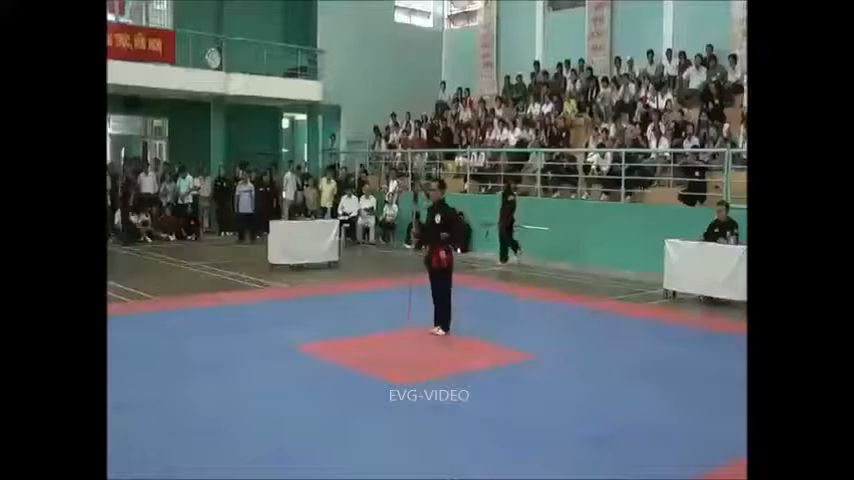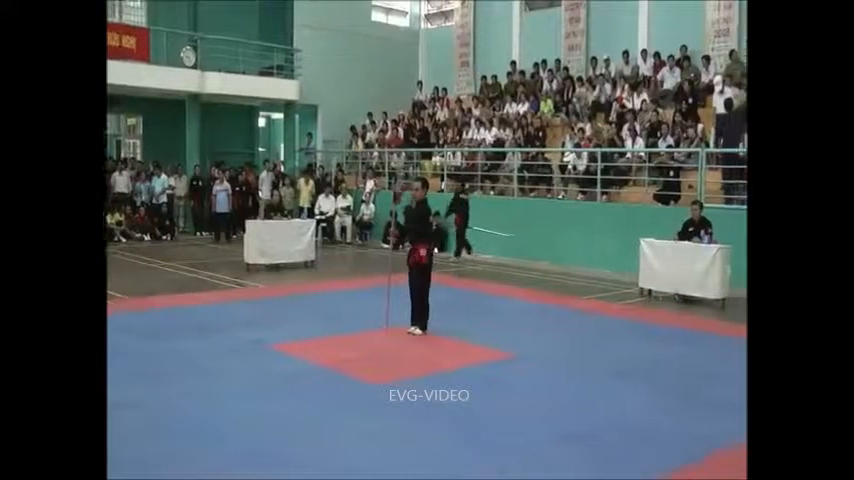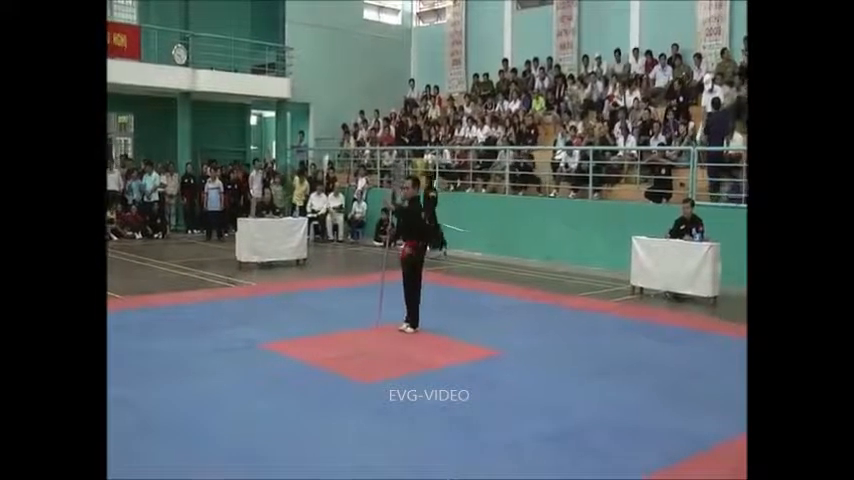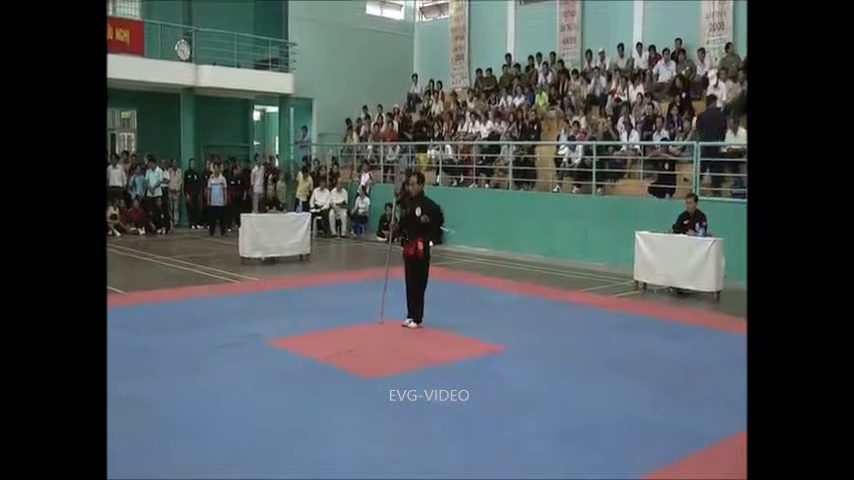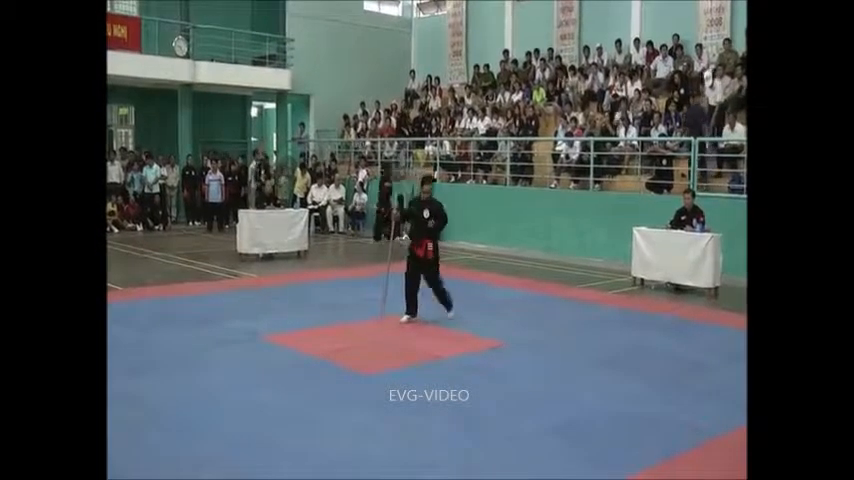
dt=0.5s
person 1, frame 1
left shoulder: (449, 212)
right shoulder: (431, 210)
left elbow: (457, 234)
left wrist: (448, 237)
right wrist: (419, 235)
left hip: (443, 254)
right hip: (432, 253)
left knee: (444, 290)
right knee: (435, 290)
left ankle: (444, 325)
right ankle: (438, 323)
person 1, frame 2
left shoulder: (424, 209)
right shoulder: (416, 209)
left elbow: (412, 224)
right elbow: (409, 228)
right wrist: (398, 234)
left hip: (423, 252)
right hip: (415, 251)
left knee: (421, 289)
right knee: (415, 289)
left ankle: (421, 325)
right ankle: (416, 322)
person 1, frame 3
left shoulder: (415, 207)
right shoulder: (408, 207)
left wrist: (394, 208)
right wrist: (394, 233)
left hip: (414, 249)
right hip: (410, 248)
left knee: (413, 286)
right knee: (408, 286)
left ankle: (413, 323)
right ankle: (409, 320)
person 1, frame 4
left shoulder: (428, 204)
right shoulder: (408, 203)
left elbow: (439, 220)
left wrist: (428, 221)
right wrist: (398, 227)
left hip: (421, 246)
right hip: (409, 245)
left knee: (419, 283)
right knee: (410, 282)
left ankle: (417, 319)
right ankle: (411, 316)
person 1, frame 5
left shoulder: (436, 205)
right shoulder: (413, 203)
left elbow: (443, 221)
right elbow: (406, 216)
left wrist: (435, 225)
right wrist: (399, 216)
left hip: (429, 246)
right hip: (415, 245)
left knee: (433, 280)
right knee: (410, 279)
left ankle: (448, 306)
right ankle: (410, 312)
